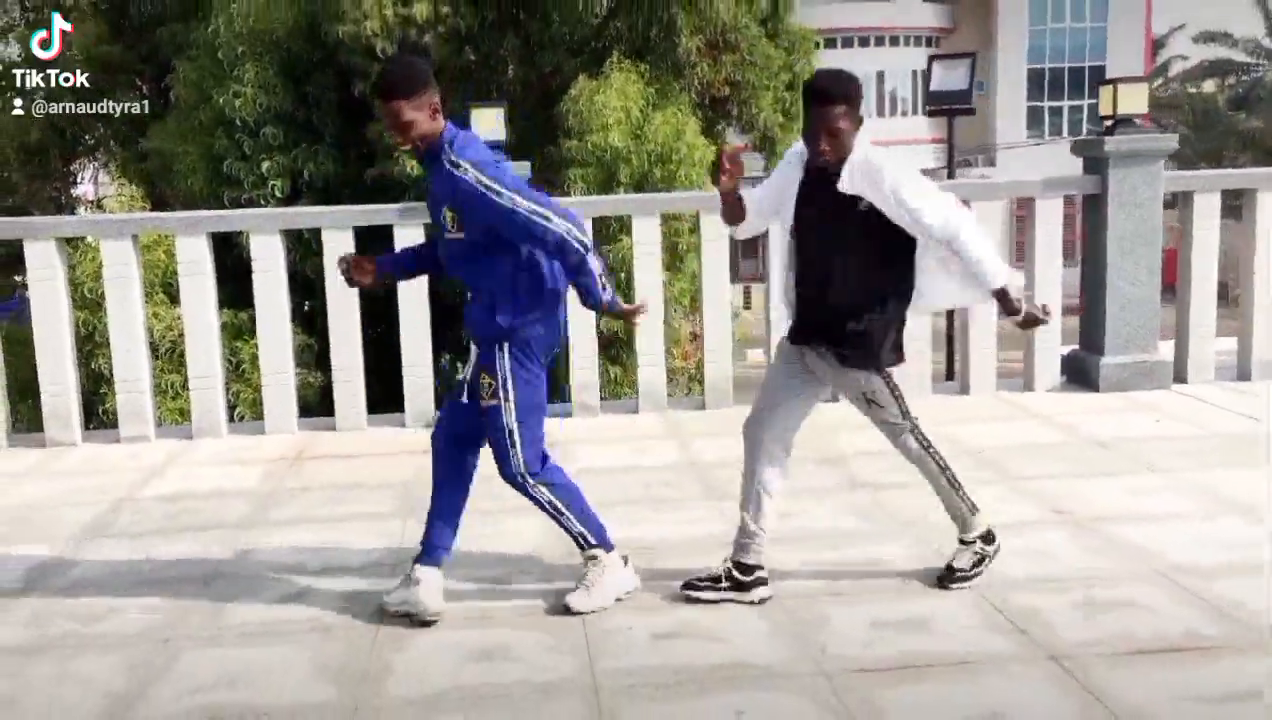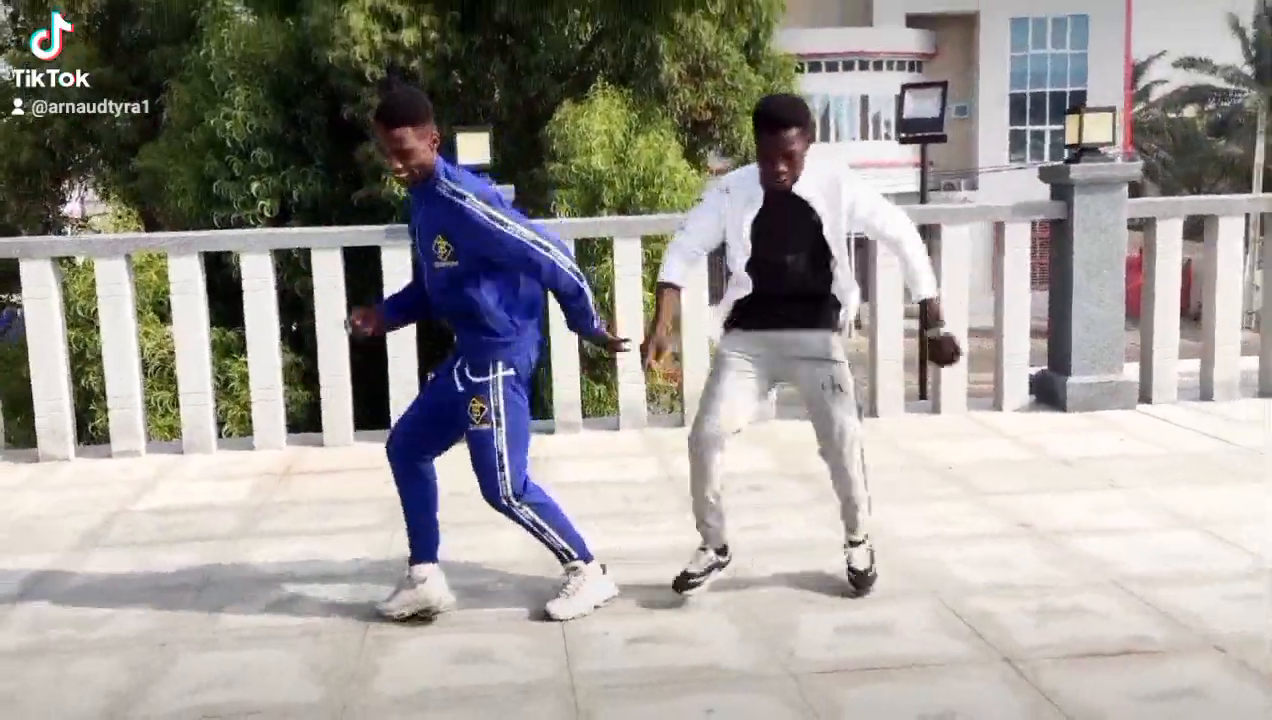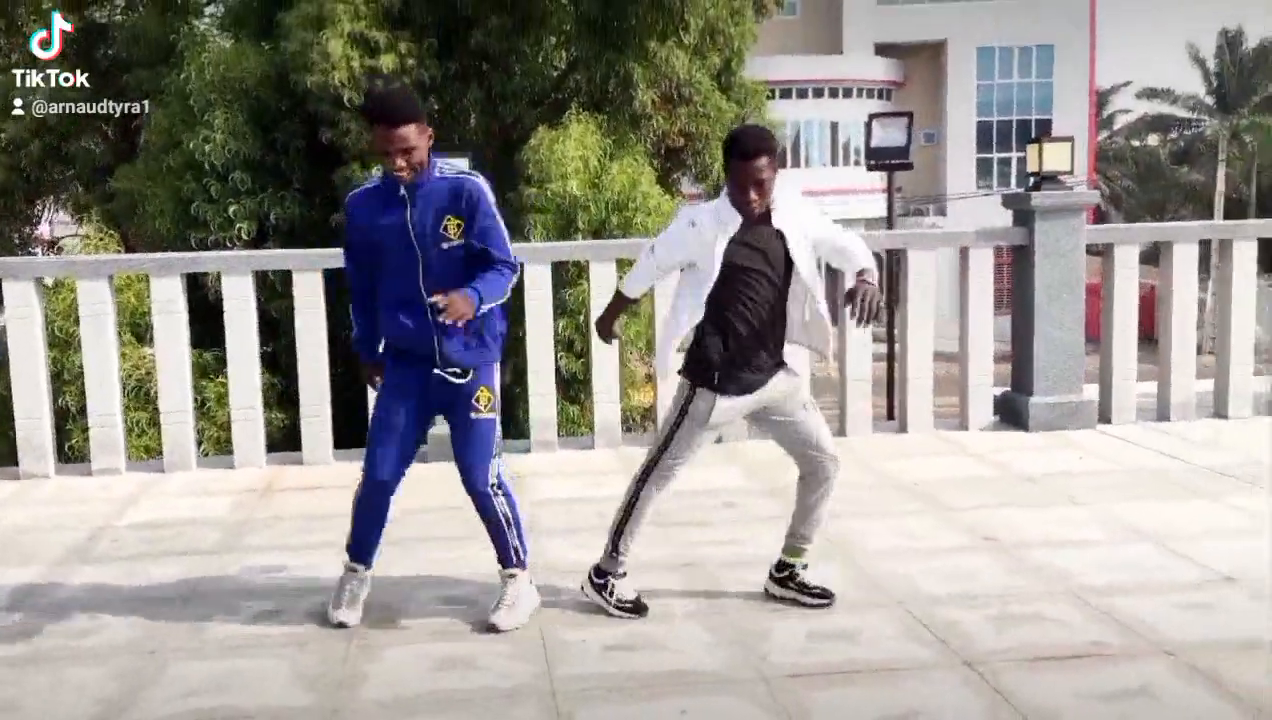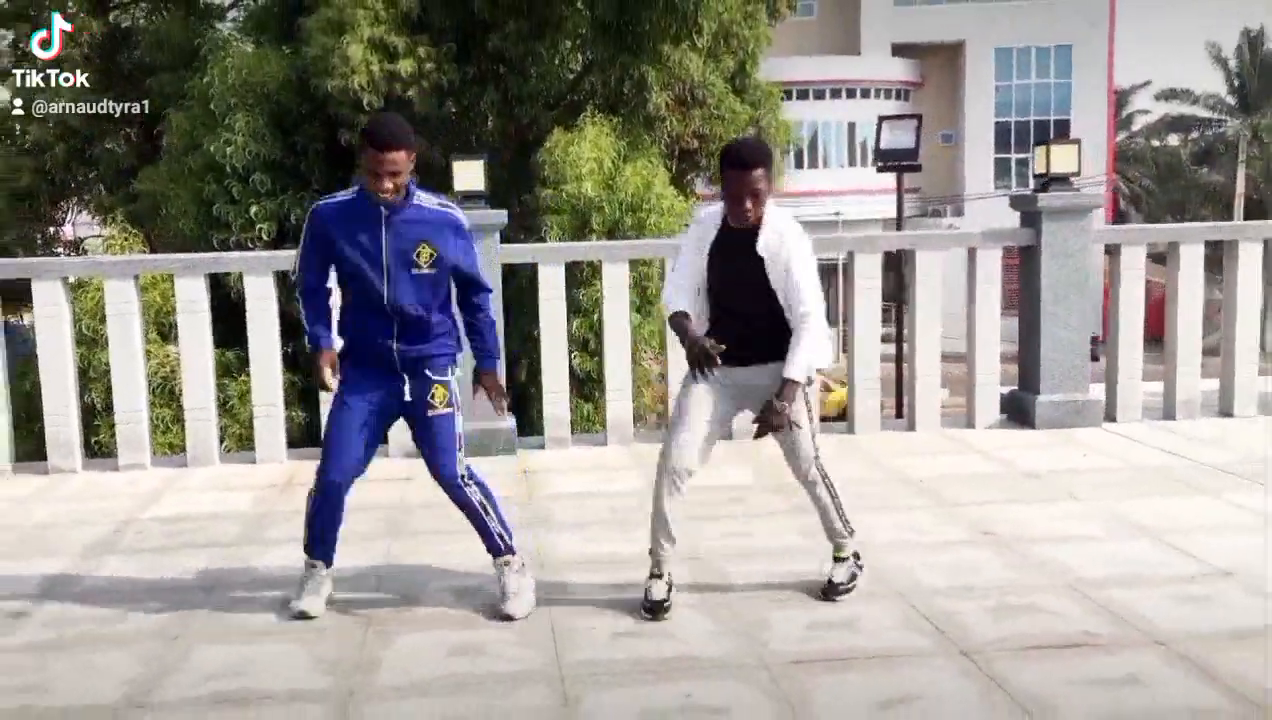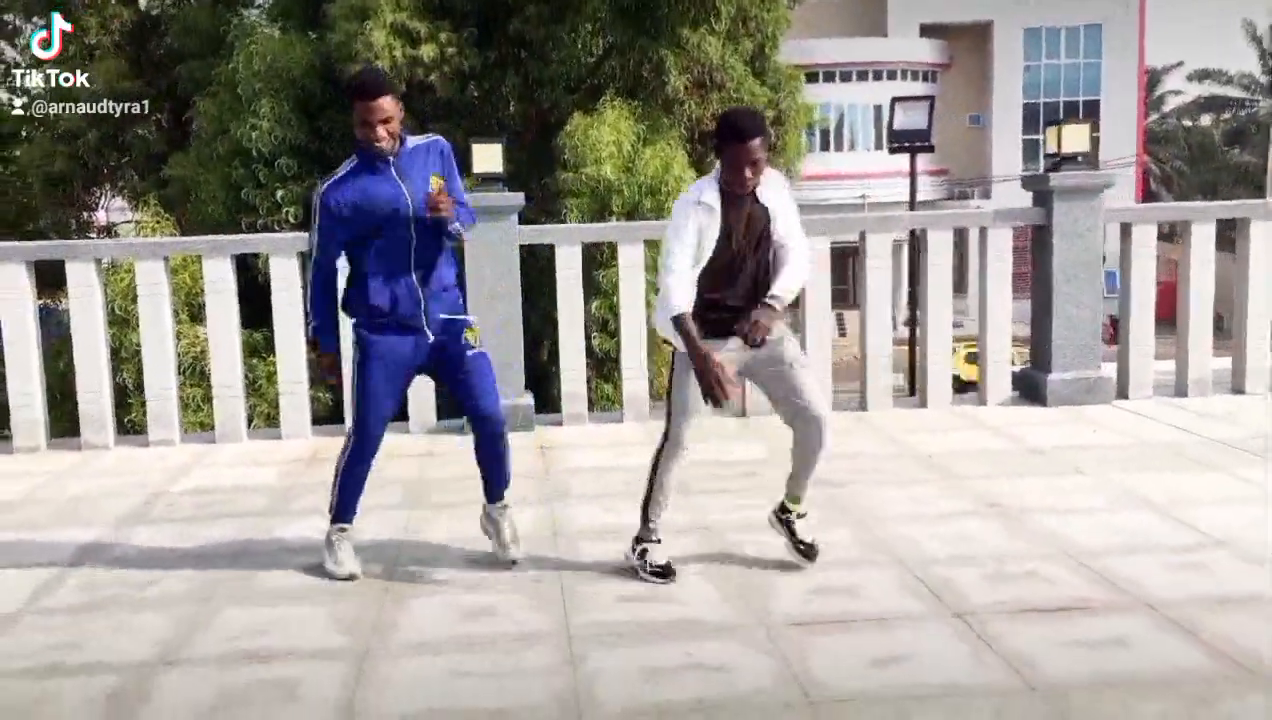
dt=0.4s
person 1, frame 1
left shoulder: (466, 171)
right shoulder: (445, 158)
left elbow: (560, 227)
left wrist: (601, 299)
right wrist: (386, 267)
left hip: (516, 331)
right hip: (496, 329)
left knee: (521, 463)
right knee: (453, 441)
left ankle: (609, 563)
right ankle: (426, 577)
person 1, frame 2
left shoulder: (464, 202)
right shoulder: (421, 198)
left elbow: (550, 256)
left wrist: (589, 327)
right wrist: (386, 314)
left hip: (497, 356)
right hip: (469, 356)
left knee: (504, 488)
right knee: (406, 448)
left ankle: (589, 572)
right ankle: (425, 577)
person 1, frame 3
left shoulder: (466, 191)
right shoulder: (362, 204)
left elbow: (503, 267)
left wrist: (471, 297)
right wrist: (366, 351)
left hip: (470, 357)
right hip: (406, 360)
left knee: (482, 478)
right knee: (380, 474)
left ankle: (518, 580)
right ankle: (356, 572)
person 1, frame 4
left shoulder: (445, 221)
right shoulder: (328, 216)
left elbow: (475, 292)
right elbow: (310, 285)
left wrist: (489, 361)
right wrist: (321, 343)
left hip: (429, 362)
right hip: (365, 364)
left knee: (451, 472)
right knee: (334, 476)
left ankle: (511, 566)
right ankle: (317, 570)
person 1, frame 5
left shoulder: (434, 151)
right shoulder: (338, 192)
left elbow: (465, 217)
right elbow: (324, 267)
left wrist: (451, 218)
right wrist: (323, 339)
left hip: (446, 317)
right hip: (385, 331)
left knee: (489, 416)
right knee: (366, 435)
left ankle: (496, 510)
right ankle: (339, 532)
person 2, frame 1
left shoulder: (881, 176)
right shoulder: (796, 165)
left elbow: (957, 229)
right elbow: (744, 223)
left wrist: (1011, 300)
right wrist: (729, 190)
left hip: (862, 344)
right hip: (808, 334)
left knee: (910, 443)
right knee: (762, 436)
left ankle: (976, 536)
right ankle: (745, 569)
person 2, frame 2
left shoulder: (838, 186)
right shoulder: (732, 191)
left elbow: (902, 239)
right elbow: (683, 251)
left wrist: (935, 323)
right wrist: (662, 323)
left hip: (816, 337)
right hip: (749, 335)
left knee: (843, 445)
right knee: (707, 436)
left ankle: (856, 543)
right ankle: (712, 545)
person 2, frame 3
left shoulder: (794, 211)
right shoulder: (699, 223)
left elbow: (845, 245)
right elbow: (649, 267)
left wrist: (867, 277)
right wrist: (610, 315)
left hip: (774, 372)
right hip: (715, 376)
left knee: (823, 462)
right knee: (660, 468)
left ankle: (788, 569)
right ankle: (609, 572)
person 2, frame 4
left shoulder: (788, 237)
right shoulder: (704, 226)
left elbow: (810, 321)
right elbow: (679, 290)
left wrist: (789, 394)
right wrist: (689, 336)
left hip: (779, 367)
right hip: (716, 365)
left knee: (806, 469)
right knee: (673, 464)
left ankle: (845, 554)
right ankle: (659, 572)
person 2, frame 5
left shoulder: (776, 190)
right shoulder: (694, 205)
left elbow: (796, 257)
right elbow: (674, 283)
left wrist: (772, 309)
right wrist: (701, 356)
left hip: (760, 325)
right hip: (705, 331)
left knee: (814, 417)
right knee: (678, 437)
left ankle: (792, 510)
right ankle: (646, 539)
